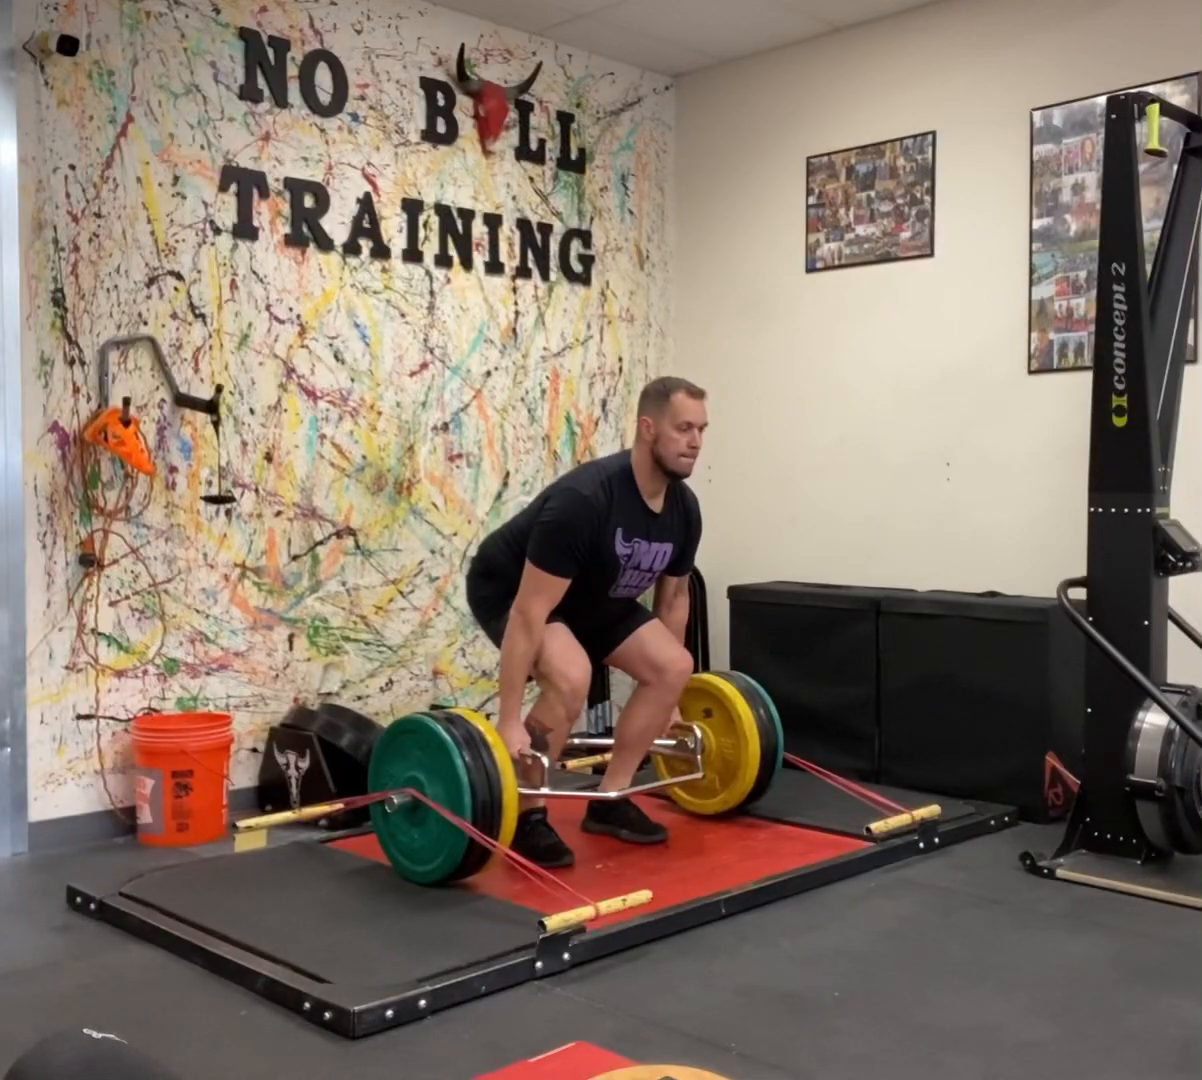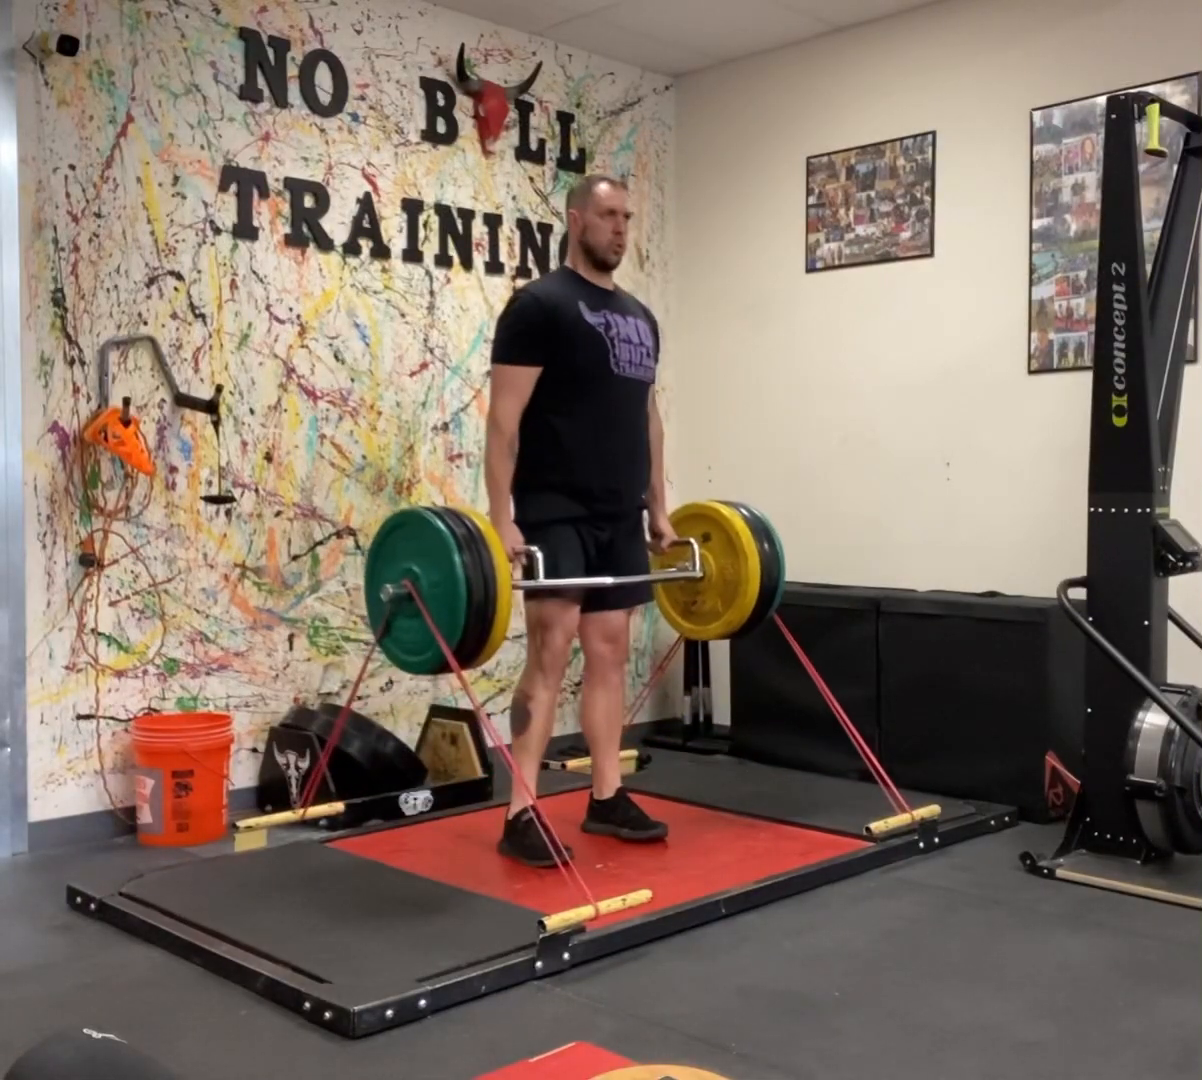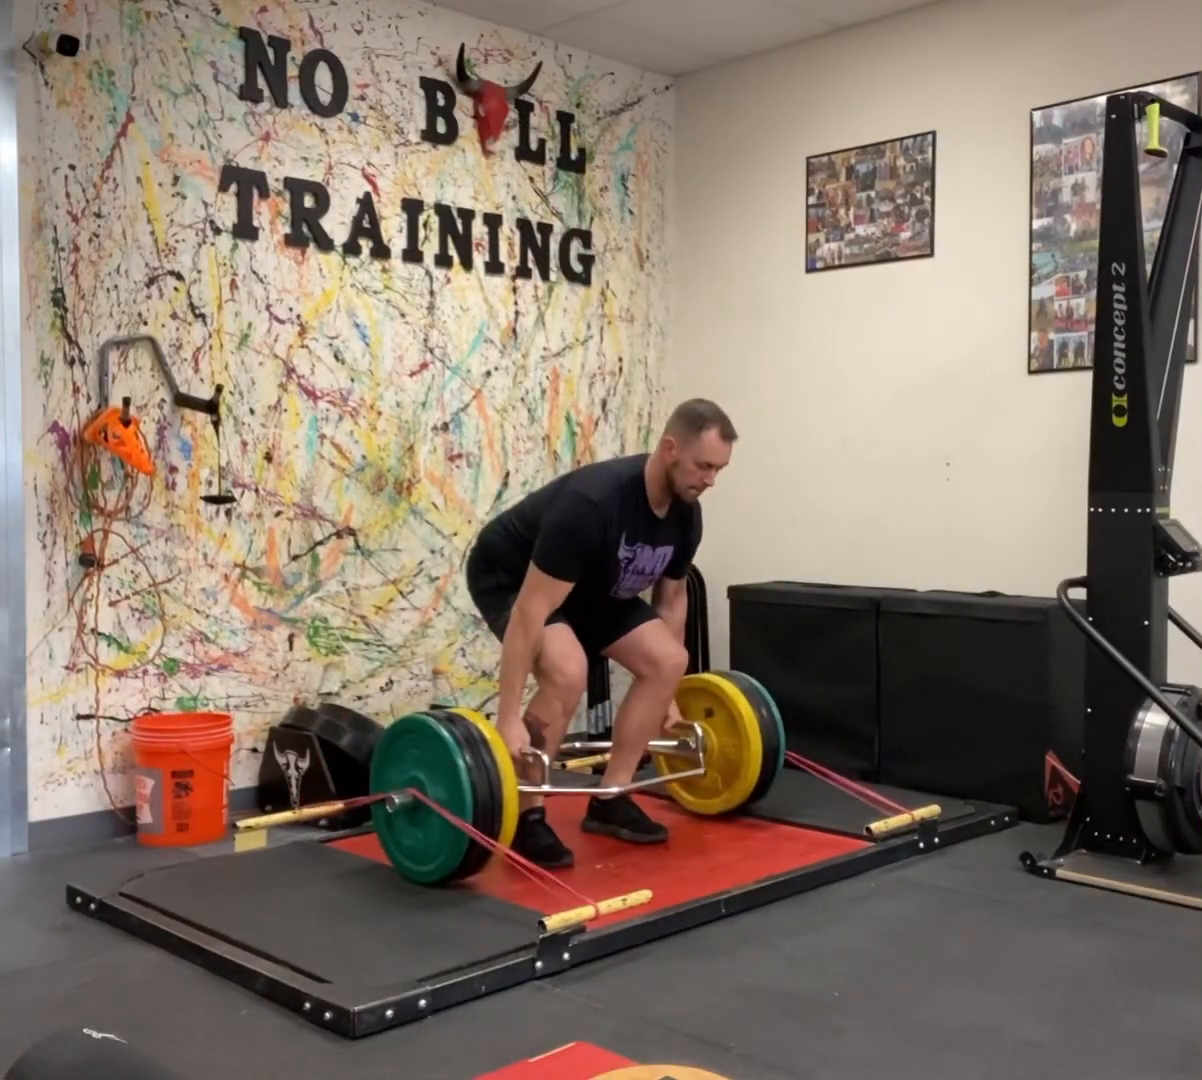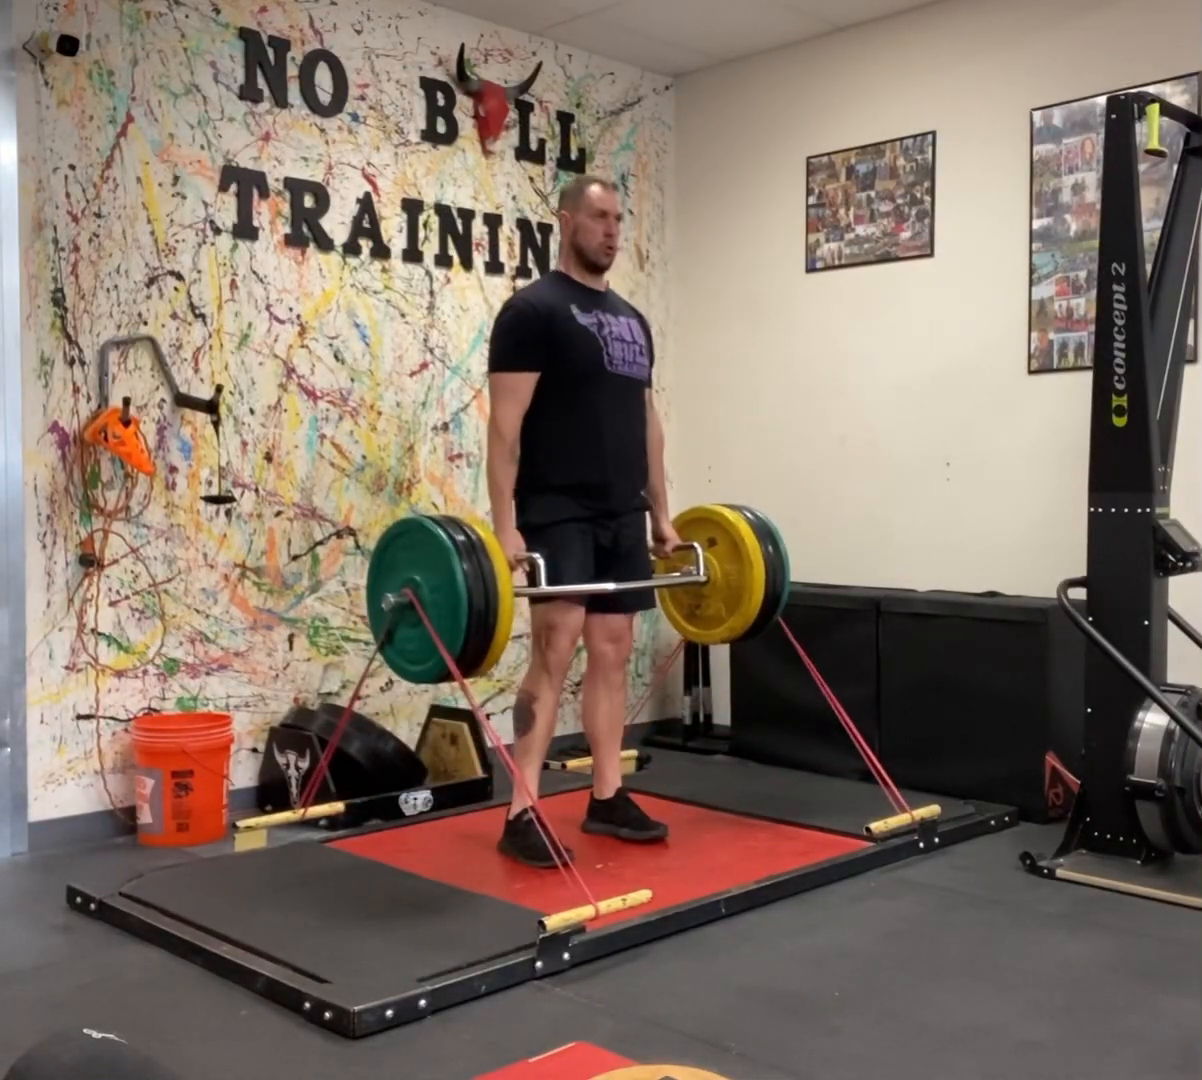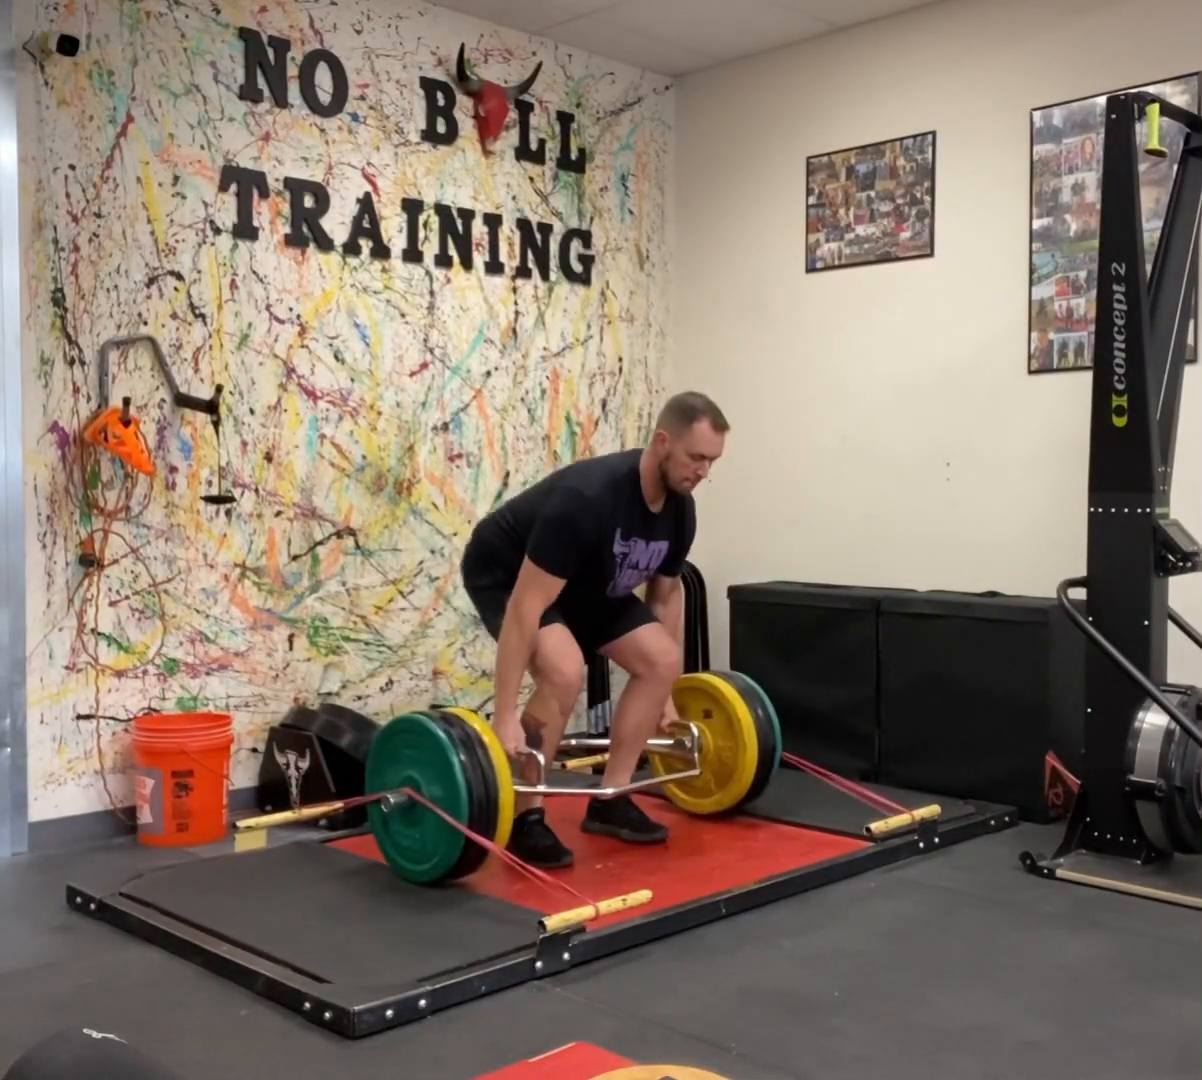
dt=1s
person 1, frame 1
left shoulder: (683, 510)
right shoulder: (584, 501)
left elbow: (673, 599)
right elbow: (529, 613)
left wrist: (671, 706)
right wrist: (510, 723)
right hip: (508, 589)
left knee: (673, 667)
right knee: (570, 678)
left ankle: (609, 800)
right ankle: (526, 817)
person 1, frame 2
left shoulder: (639, 315)
right shoulder: (540, 304)
right elbow: (504, 416)
left wrist: (657, 507)
right wrist: (502, 519)
left hip: (619, 514)
right hip: (554, 513)
left knee: (609, 655)
right knee: (551, 654)
left ankle: (606, 798)
right ankle: (521, 814)
person 1, frame 3
left shoulder: (685, 516)
right shoulder: (591, 504)
left elbow: (671, 600)
right elbow: (530, 614)
left wrist: (671, 701)
right wrist: (508, 720)
right hip: (508, 576)
left knee: (667, 662)
right knee: (567, 672)
left ankle: (610, 799)
right ankle: (525, 816)
person 1, frame 4
left shoulder: (631, 318)
right shoulder: (533, 309)
left elbow: (646, 419)
right elbow: (505, 423)
left wrist: (660, 513)
right wrist: (506, 526)
left hip: (622, 514)
right hip: (557, 513)
left knee: (611, 655)
right knee: (555, 654)
left ankle: (607, 798)
right ankle: (522, 815)
person 1, frame 5
left shoulder: (679, 512)
right shoulder: (586, 499)
left elbow: (667, 595)
right elbow: (526, 607)
left wrist: (668, 699)
right wrist: (505, 716)
right hip: (504, 572)
left knee: (662, 661)
right knee: (564, 672)
left ankle: (609, 800)
right ankle: (524, 818)
